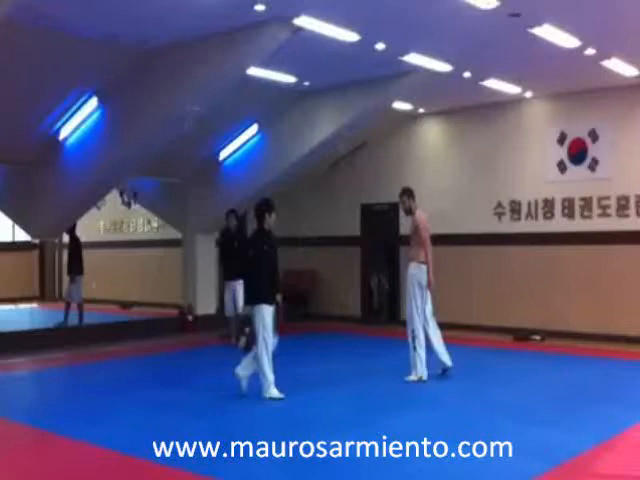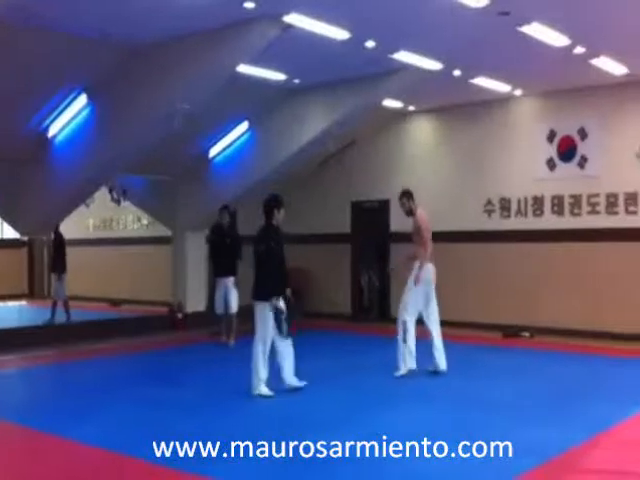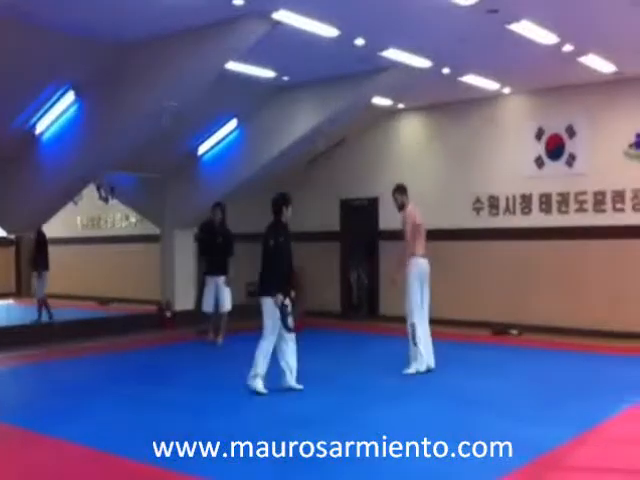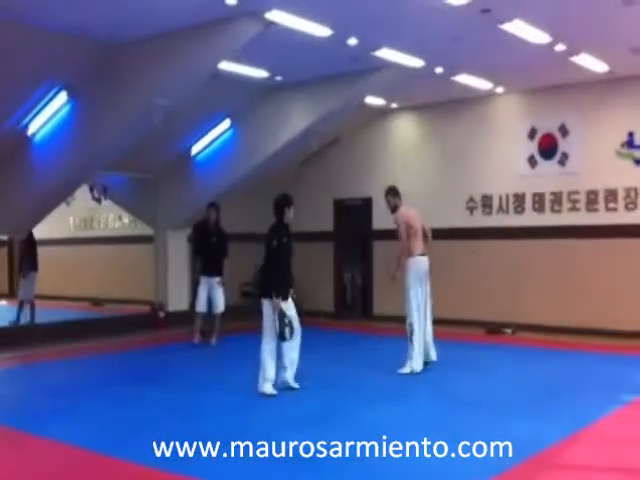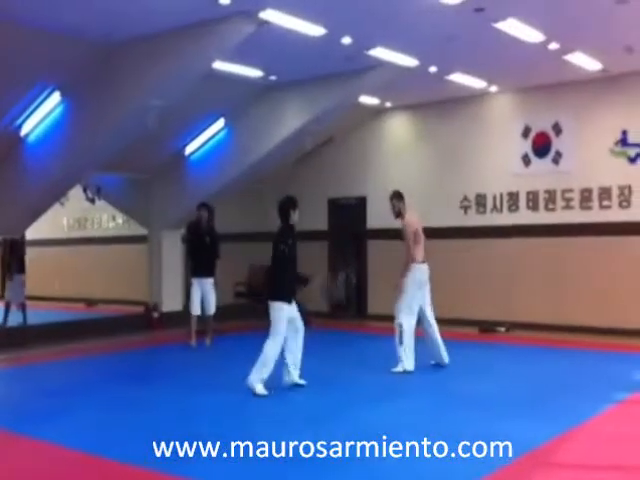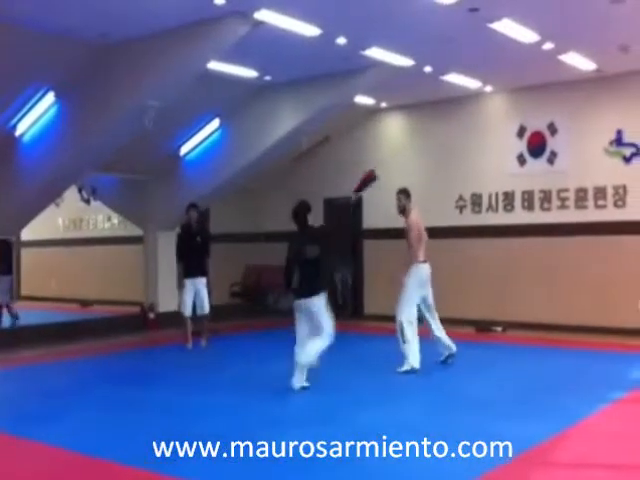
dt=0.3s
person 1, frame 1
left shoulder: (270, 238)
right shoulder: (255, 241)
right elbow: (252, 275)
left wrist: (277, 292)
right wrist: (251, 302)
left hip: (269, 299)
right hip: (260, 300)
left knee: (269, 341)
right knee: (264, 343)
left ankle: (243, 371)
right ankle: (268, 386)
person 1, frame 2
left shoulder: (276, 234)
right shoulder: (263, 236)
right elbow: (261, 270)
left wrist: (285, 288)
right wrist: (270, 297)
left hip: (277, 295)
right hip: (266, 297)
left knee: (284, 337)
right knee: (264, 340)
left ankle: (288, 378)
right ankle: (259, 384)
person 1, frame 3
left shoulder: (284, 231)
right shoulder: (272, 233)
right elbow: (269, 265)
left wrist: (291, 288)
right wrist: (277, 293)
left hip: (283, 293)
right hip: (271, 294)
left knee: (287, 335)
right knee: (270, 336)
left ankle: (289, 379)
right ankle: (256, 378)
person 1, frame 4
left shoulder: (285, 232)
right shoulder: (275, 234)
right elbow: (271, 267)
left wrist: (289, 287)
right wrist: (275, 296)
left hip: (284, 294)
right hip: (273, 295)
left knee: (294, 331)
right knee: (271, 338)
left ankle: (288, 375)
right ankle: (265, 382)
person 1, frame 5
left shoulder: (287, 236)
right shoulder: (284, 238)
right elbow: (284, 270)
right wrist: (306, 281)
left hip: (286, 296)
right hip: (281, 297)
left knee: (297, 330)
right knee: (276, 339)
left ankle: (292, 375)
right ankle: (255, 380)
person 1, frame 6
left shoulder: (294, 242)
right shoulder: (318, 235)
left elbow: (289, 269)
left wrist: (289, 289)
left hip: (300, 296)
right hip: (315, 294)
left knee: (303, 335)
right knee: (326, 333)
left ankle: (298, 379)
right ankle: (304, 358)
person 2, frame 1
left shoulder: (418, 218)
right shoulder: (417, 218)
left elbow: (428, 246)
left wrist: (430, 274)
left hip: (417, 270)
right hip: (419, 269)
left knee: (415, 321)
right knee: (427, 318)
left ankle: (419, 372)
right ankle: (445, 360)
person 2, frame 2
left shoulder: (419, 217)
right shoulder: (418, 217)
left elbow: (428, 244)
left wrist: (419, 270)
left hip: (422, 269)
right hip: (426, 269)
left knee: (406, 314)
right knee: (431, 316)
left ankle: (408, 363)
right ankle: (440, 363)
person 2, frame 3
left shoulder: (407, 214)
right shoulder: (415, 212)
left elbow: (408, 244)
left wrist: (400, 271)
left hip: (415, 264)
right hip: (424, 262)
left knee: (414, 314)
right knee: (422, 314)
left ankle: (418, 363)
right ankle: (427, 361)
person 2, frame 4
left shoulder: (399, 215)
right shoulder: (414, 212)
left elbow: (404, 245)
right elbow: (428, 235)
left wrist: (397, 270)
left hip: (414, 263)
right hip: (424, 260)
left knee: (414, 313)
right knee: (423, 310)
left ankle: (414, 363)
right ankle: (428, 354)
person 2, frame 5
left shoulder: (406, 222)
right shoulder: (413, 219)
left elbow: (411, 253)
left wrist: (403, 277)
left hip: (415, 270)
right hip: (423, 269)
left knee: (403, 315)
right knee: (426, 315)
left ankle: (406, 363)
right ankle: (441, 356)
person 2, frame 6
left shoulder: (410, 221)
right shoulder: (415, 217)
left elbow: (414, 251)
left wrist: (406, 273)
left hip: (417, 269)
right hip: (424, 268)
left knee: (404, 315)
right knee: (429, 312)
left ankle: (412, 361)
right ankle: (448, 347)
person 3, frame 1
left shoulder: (242, 238)
right shoulder: (224, 239)
left elbow: (245, 260)
right elbow: (223, 261)
left wrist: (243, 278)
right wrist: (224, 280)
left hip: (239, 279)
right hip: (228, 280)
left knee: (241, 310)
right knee: (230, 312)
right ankle: (233, 338)
person 3, frame 2
left shoulder: (234, 235)
right shoulder: (215, 235)
left elbow: (238, 258)
right elbow: (213, 258)
left wrist: (236, 276)
right wrist: (215, 276)
left hip: (230, 276)
right hip: (219, 277)
left knee: (232, 308)
right knee: (221, 309)
left ankle: (232, 336)
right ankle: (224, 335)
person 3, frame 3
left shoulder: (226, 234)
right shoulder: (206, 233)
left elbow: (229, 256)
right elbow: (203, 256)
left wrist: (227, 275)
right wrist: (204, 274)
left hip: (222, 275)
right hip: (210, 275)
left knee: (223, 307)
right knee: (208, 307)
left ankle: (221, 335)
right ankle: (211, 333)
person 3, frame 4
left shoulder: (221, 234)
right shoulder: (201, 232)
left elbow: (224, 257)
right elbow: (198, 256)
left wrist: (222, 276)
right wrist: (199, 273)
left hip: (216, 276)
right hip: (204, 275)
left knee: (217, 308)
right knee: (200, 307)
left ankle: (214, 335)
right ankle: (197, 334)
person 3, frame 5
left shoulder: (212, 234)
right shoulder: (192, 233)
left elbow: (216, 257)
right elbow: (190, 257)
left wrist: (214, 276)
right wrist: (190, 274)
left hip: (208, 277)
right hip: (195, 277)
left knee: (210, 309)
right knee: (194, 309)
left ankle: (209, 336)
right ankle: (193, 338)
person 3, frame 6
left shoulder: (203, 233)
right shoulder: (182, 235)
left elbow: (206, 256)
right elbow: (180, 259)
left wrist: (206, 275)
right wrist: (181, 278)
left hip: (201, 277)
right hip: (187, 278)
left knee: (204, 309)
right knee: (187, 311)
left ankle: (204, 336)
right ankle: (189, 340)
